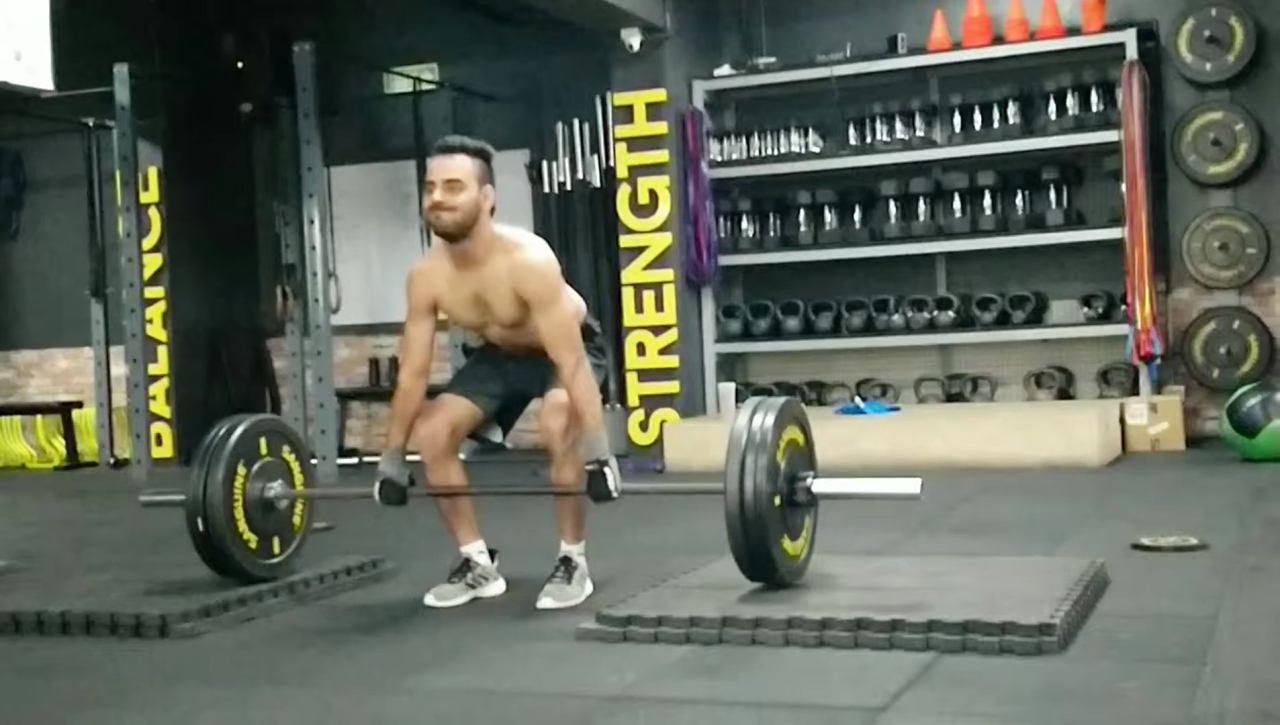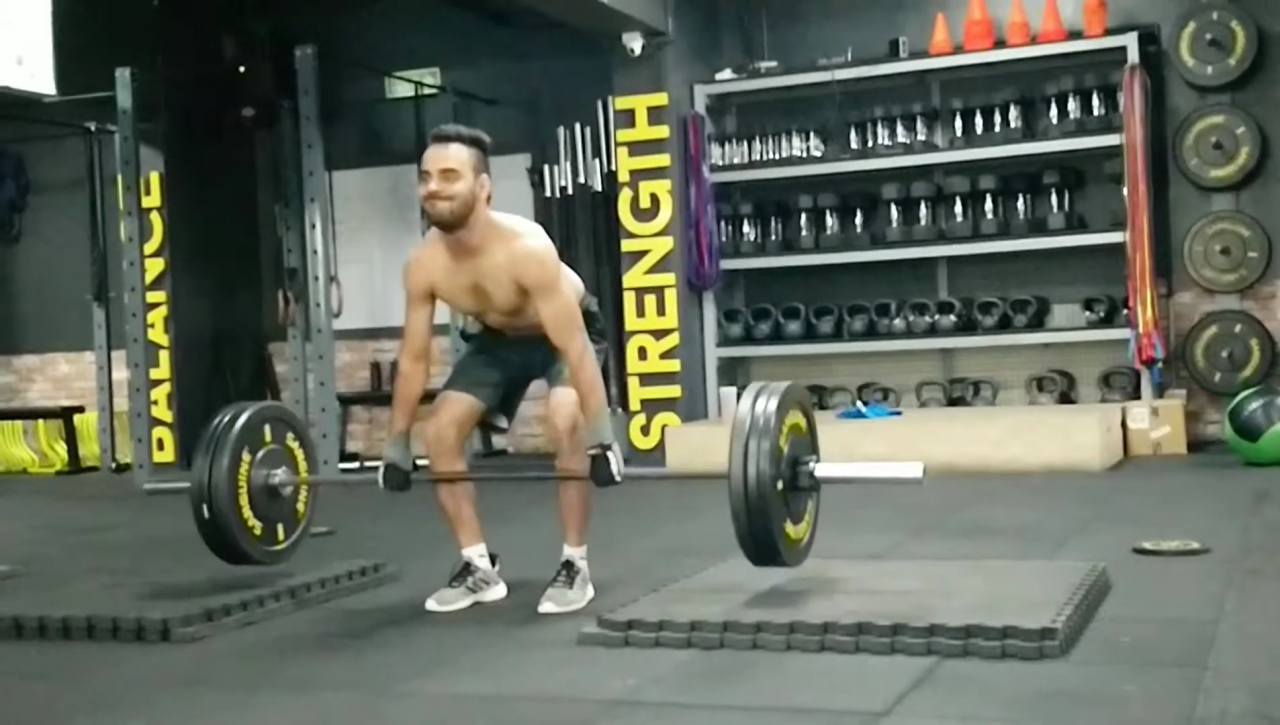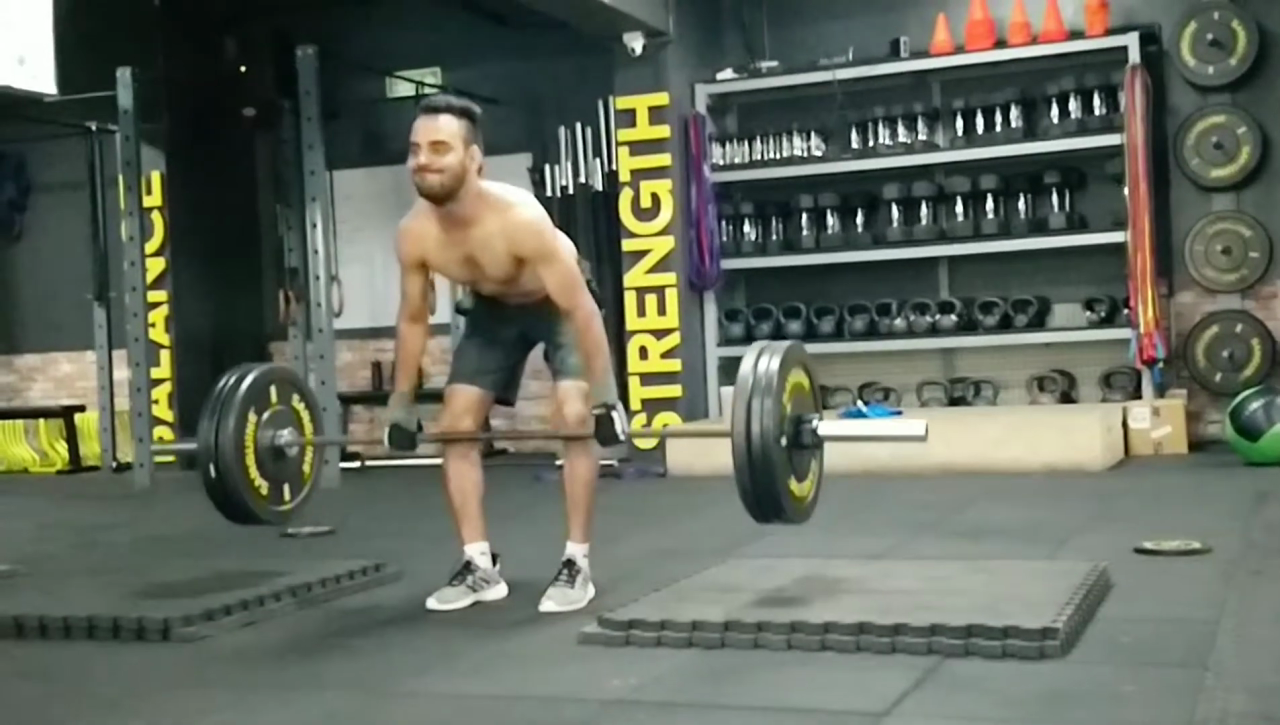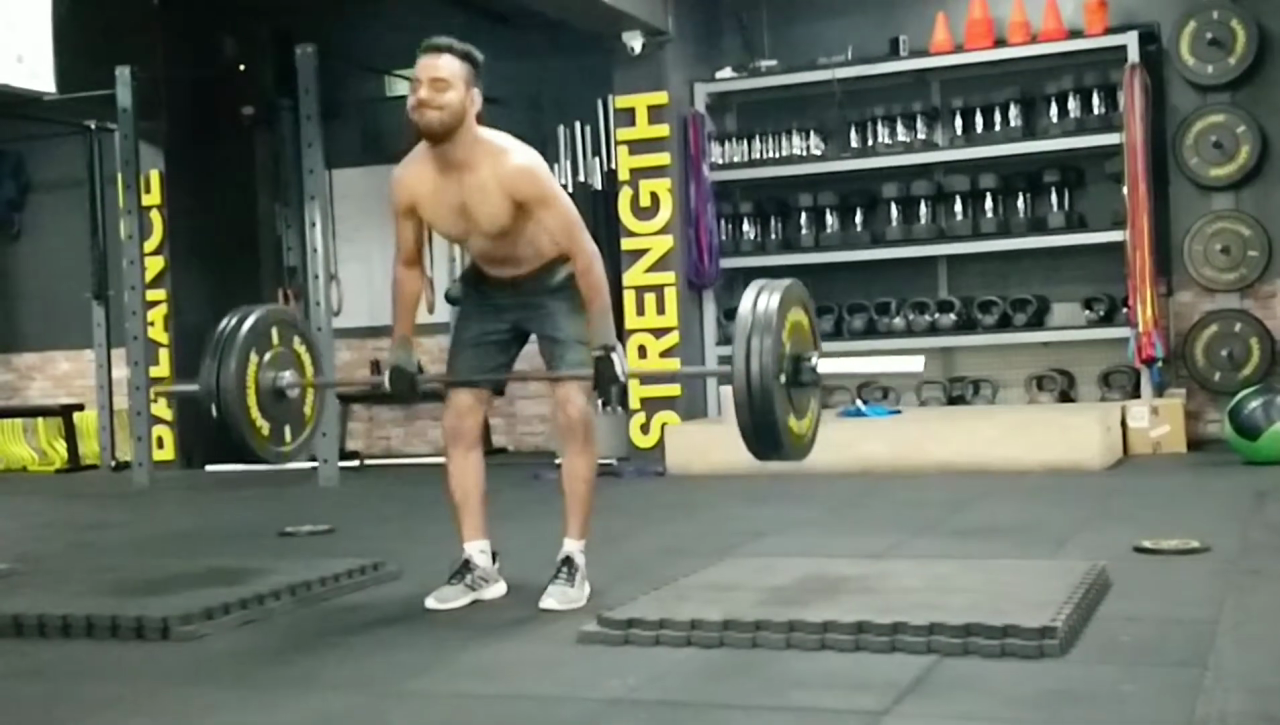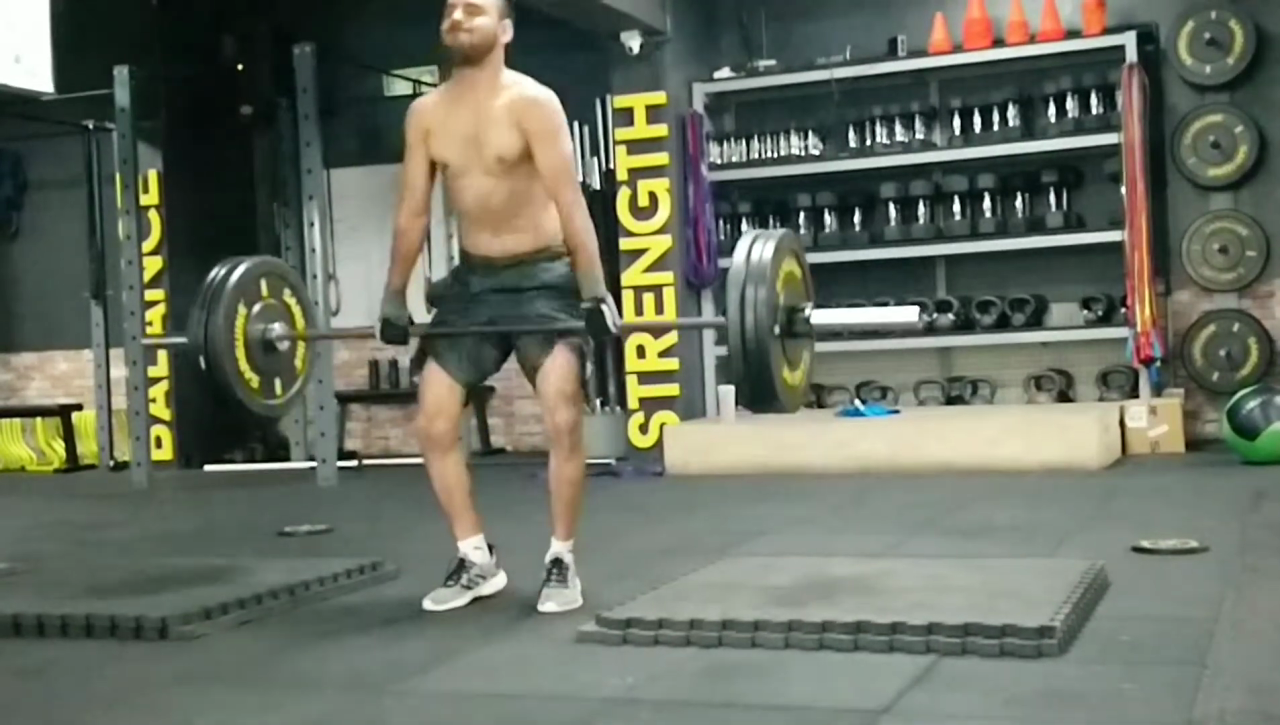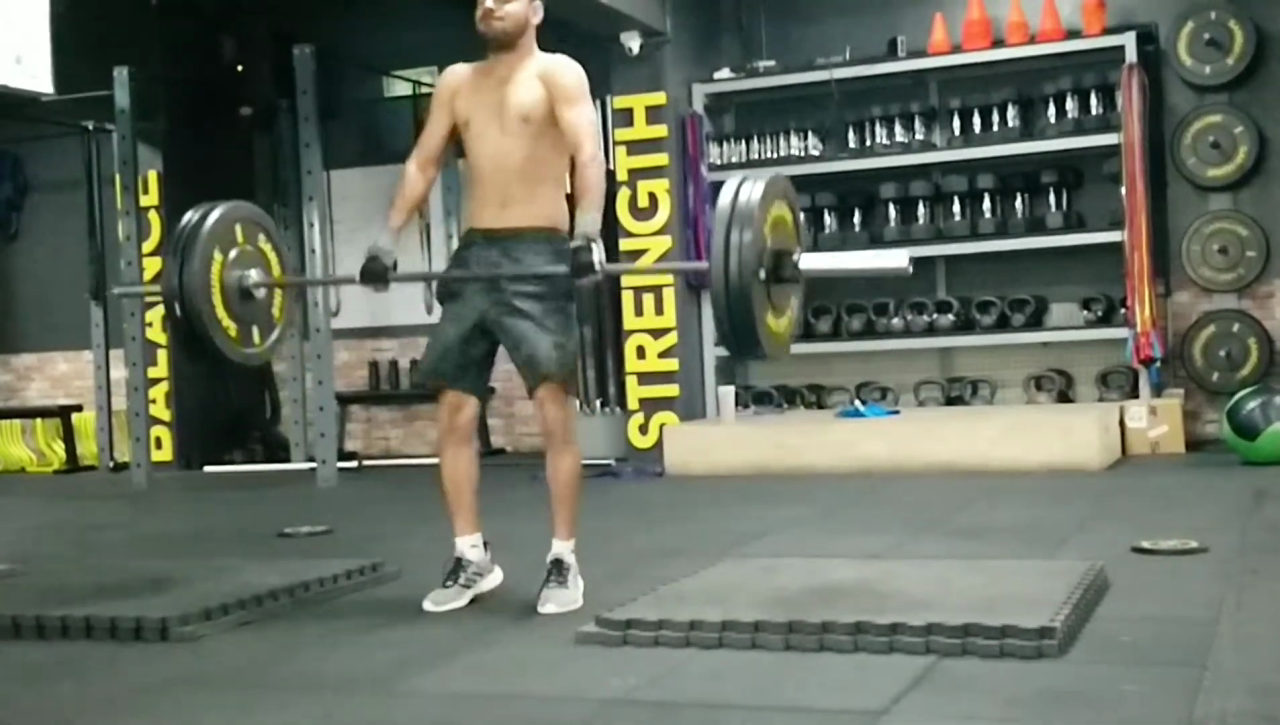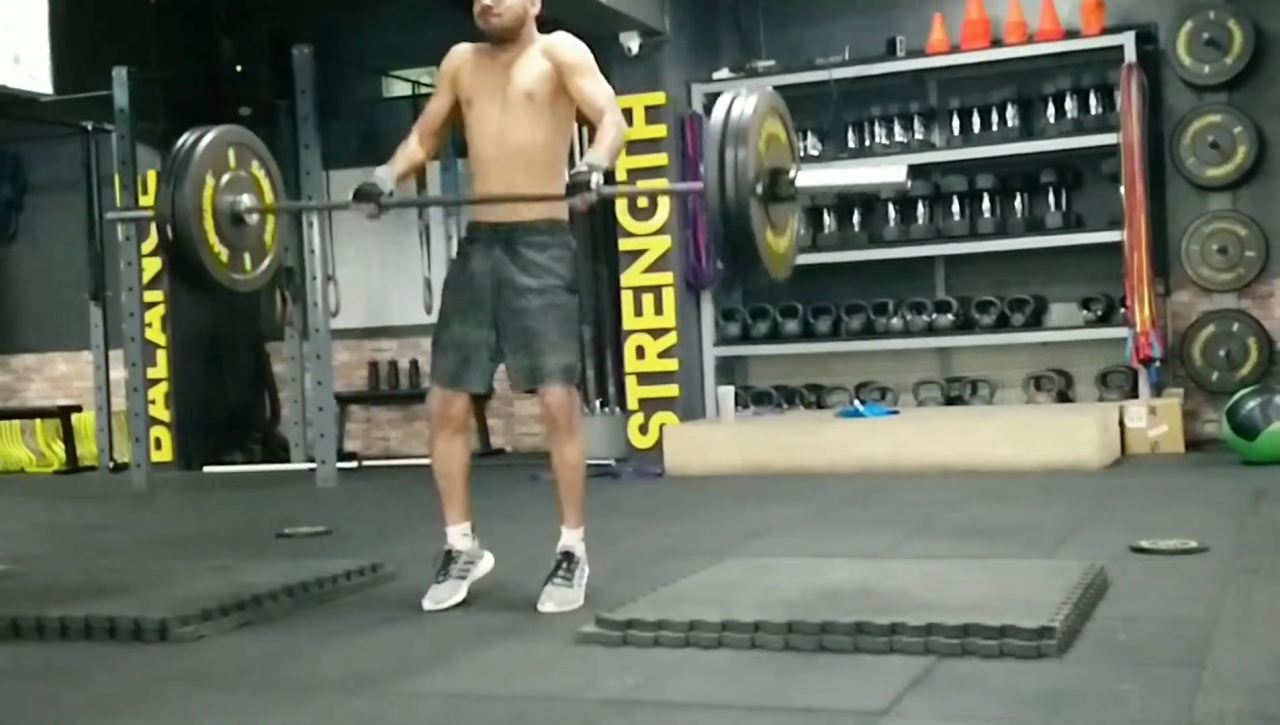
dt=0.5s
person 1, frame 1
left shoulder: (529, 262)
right shoulder: (426, 276)
left elbow: (570, 364)
right elbow: (412, 373)
left wrist: (599, 452)
right wrist: (392, 459)
left hip: (569, 348)
right hip: (499, 355)
left knee: (558, 424)
right knee: (431, 433)
left ankle: (572, 562)
right ankle: (478, 563)
person 1, frame 2
left shoulder: (527, 248)
right shoulder: (423, 264)
left elbow: (574, 349)
right elbow: (413, 357)
left wrist: (602, 437)
right wrist: (396, 445)
left hip: (568, 331)
right hip: (497, 339)
left knee: (565, 422)
right knee: (440, 431)
left ankle: (574, 566)
right ankle: (479, 567)
person 1, frame 3
left shoulder: (519, 218)
right shoulder: (414, 232)
left elbow: (581, 310)
right elbow: (412, 320)
left wrist: (605, 399)
right wrist: (401, 407)
left hip: (559, 303)
right hip: (493, 309)
left knee: (573, 417)
right knee: (455, 424)
left ankle: (576, 565)
right ankle: (479, 566)
person 1, frame 4
left shoulder: (515, 165)
right shoulder: (408, 180)
left elbow: (584, 252)
right elbow: (408, 264)
left wrist: (605, 342)
right wrist: (400, 349)
left hip: (555, 285)
right hip: (485, 291)
left knee: (573, 412)
right knee: (459, 422)
left ankle: (572, 561)
right ankle: (479, 563)
person 1, frame 5
left shoulder: (531, 101)
right shoulder: (425, 112)
left elbow: (570, 201)
right elbow: (412, 209)
left wrist: (595, 291)
right wrist: (393, 297)
left hip: (541, 276)
right hip: (471, 280)
left knee: (562, 418)
right knee: (433, 421)
left ankle: (562, 562)
right ankle: (476, 560)
person 1, frame 6
left shoulder: (557, 71)
right shoulder: (455, 81)
left elbow: (588, 154)
right elbow: (422, 164)
left wrist: (588, 233)
right wrist: (387, 241)
left hip: (539, 257)
right hip: (472, 257)
left knee: (553, 411)
right knee: (454, 416)
left ankle: (564, 561)
right ankle: (472, 557)
person 1, frame 7
left shoulder: (559, 51)
right shoulder: (460, 61)
left elbow: (612, 119)
right elbow: (424, 136)
left wrist: (594, 168)
right wrist: (384, 179)
left hip: (540, 247)
right hip: (477, 247)
left knee: (557, 401)
right knee: (446, 406)
left ankle: (572, 552)
right ankle: (461, 547)
